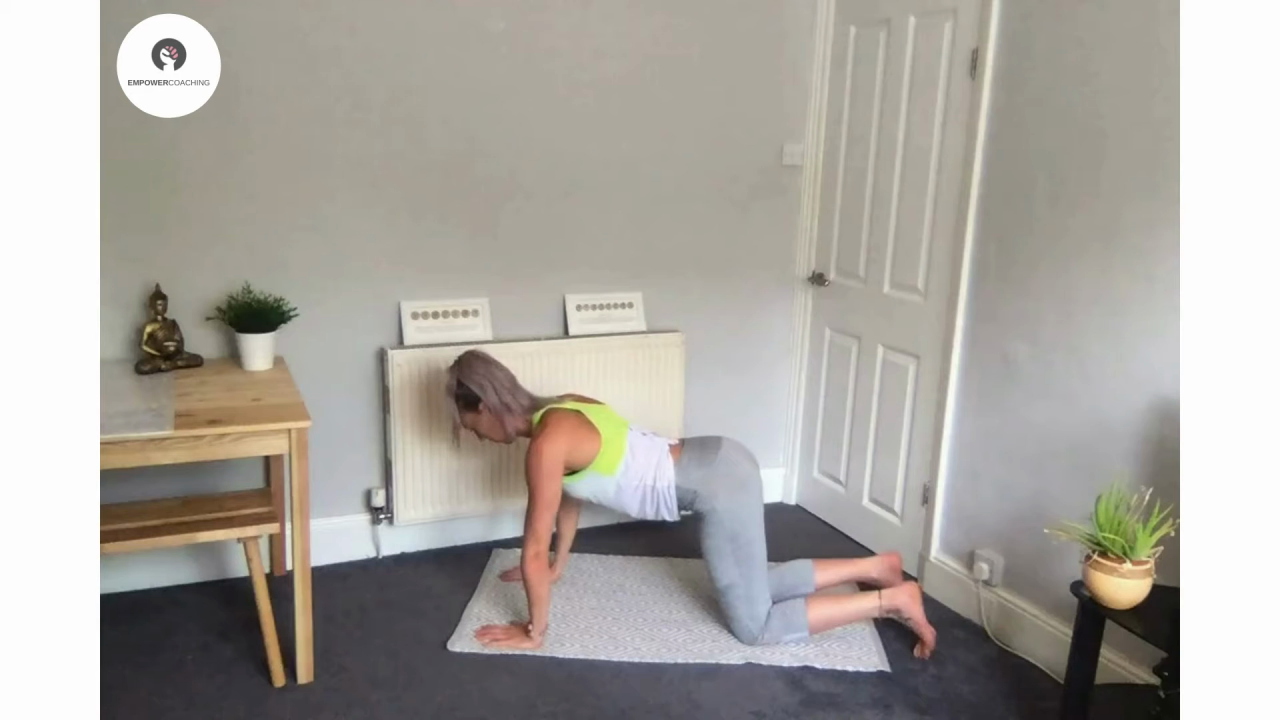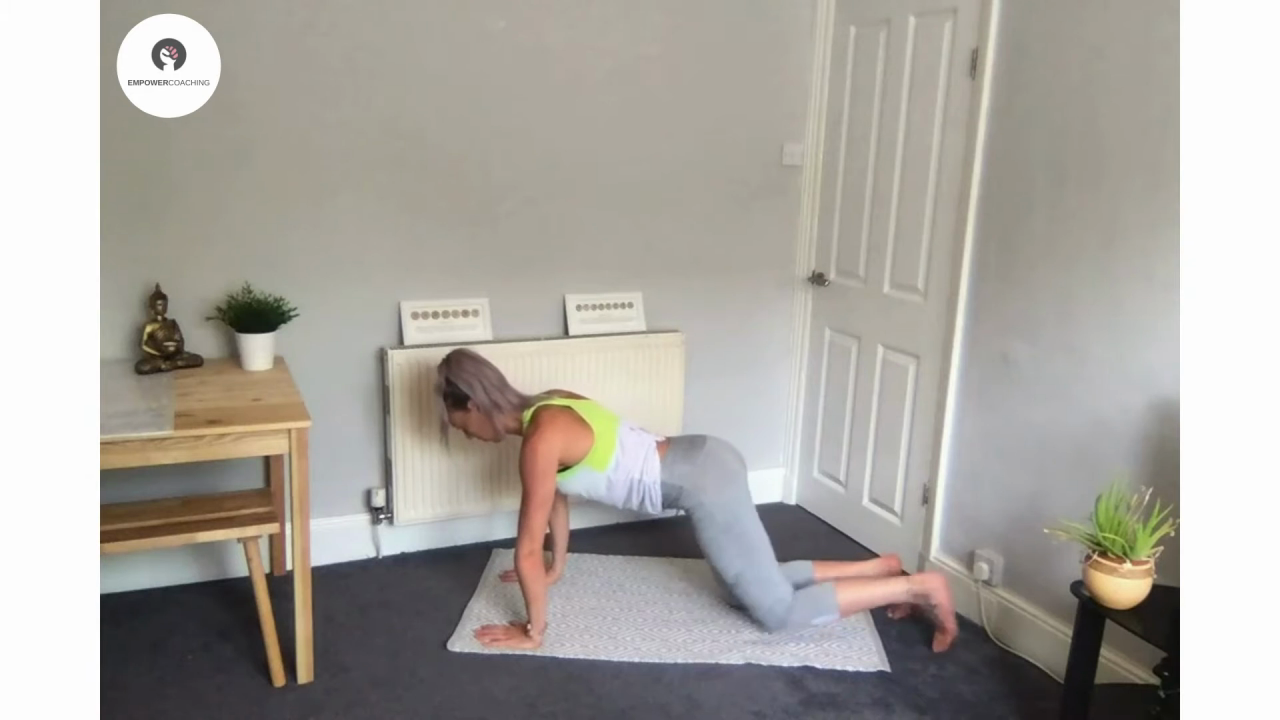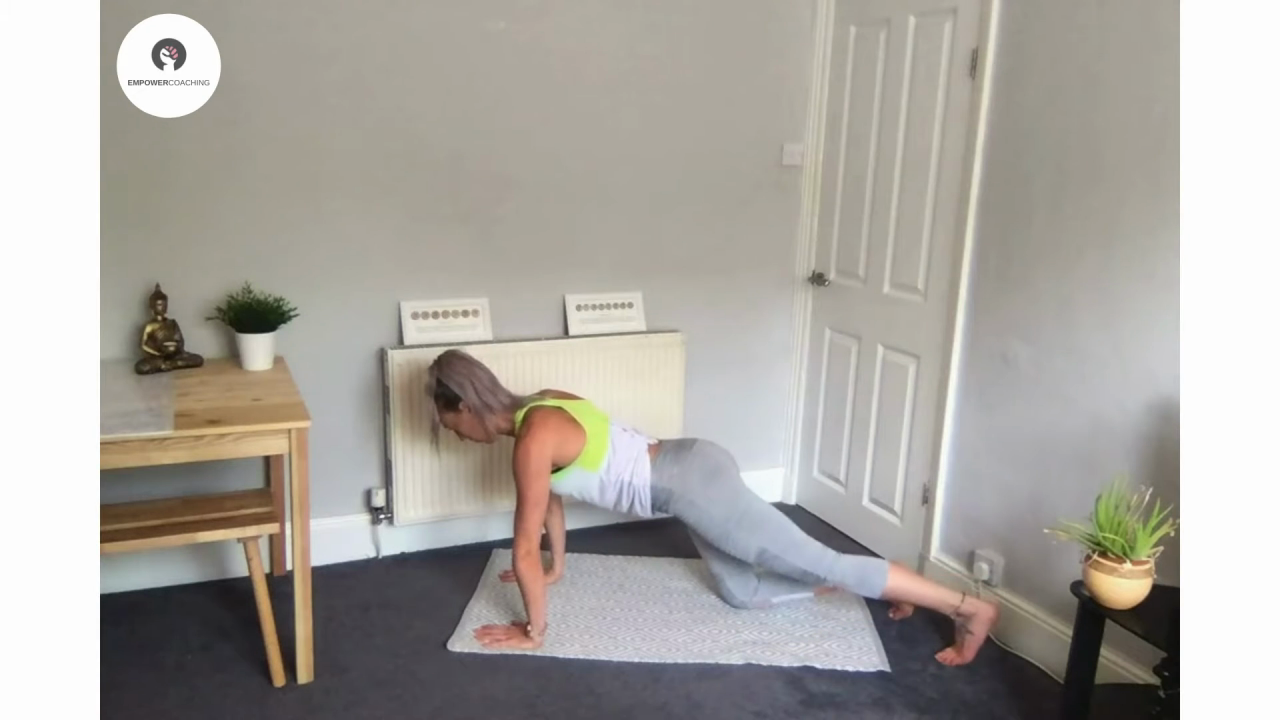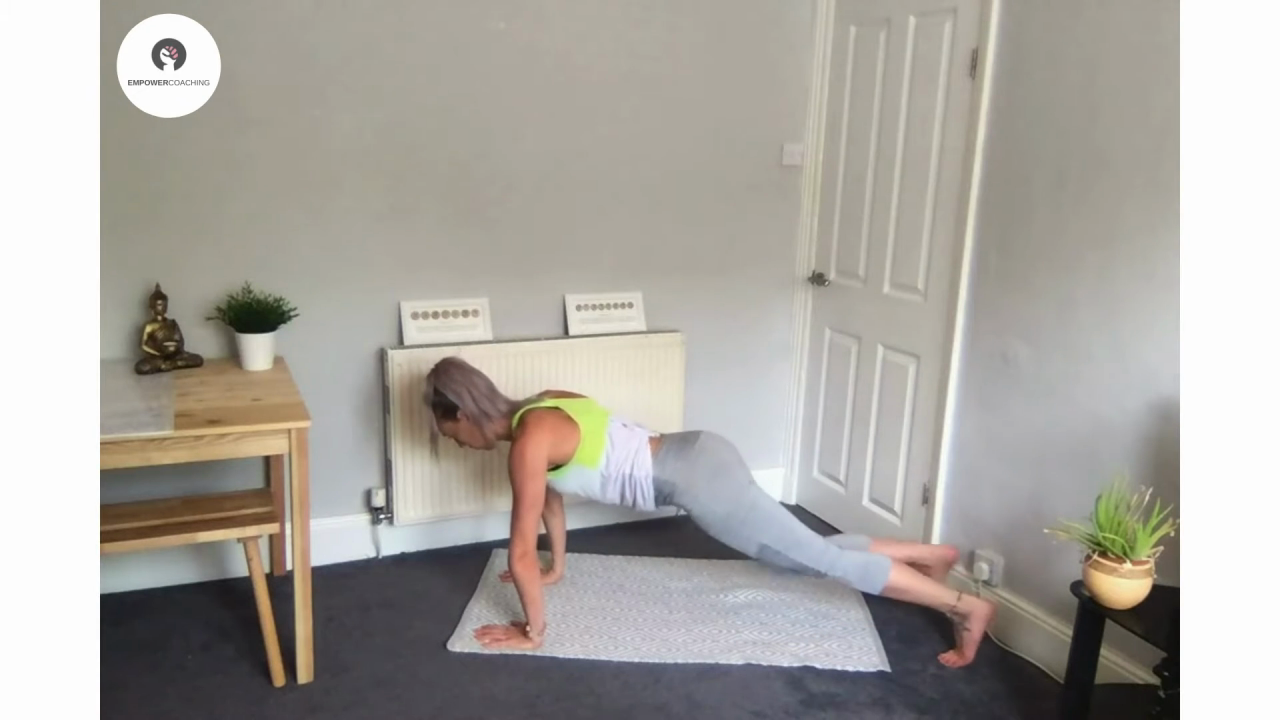
dt=0.7s
person 1, frame 1
left shoulder: (546, 443)
right shoulder: (560, 409)
left elbow: (534, 550)
right elbow: (571, 493)
left wrist: (533, 631)
right wrist: (556, 567)
left hip: (719, 486)
right hip: (719, 462)
left knee: (754, 627)
right knee: (751, 588)
left ankle: (893, 601)
right ankle: (873, 567)
person 1, frame 2
left shoulder: (539, 440)
right shoulder: (549, 406)
left elbow: (527, 548)
right elbow: (558, 492)
left wrist: (533, 630)
right wrist: (556, 568)
left hip: (705, 480)
right hip: (703, 462)
left knee: (780, 613)
right knee: (747, 589)
left ankle: (924, 587)
right ankle: (874, 569)
person 1, frame 3
left shoulder: (532, 440)
right shoulder: (543, 404)
left elbow: (524, 548)
right elbow: (553, 495)
left wrist: (534, 630)
right wrist: (556, 568)
left hip: (692, 485)
right hip: (693, 466)
left knee: (819, 562)
right knee: (743, 593)
left ankle: (969, 609)
right ankle: (874, 585)
person 1, frame 4
left shoulder: (526, 443)
right shoulder: (542, 408)
left elbow: (520, 551)
right elbow: (553, 491)
left wrist: (532, 631)
right wrist: (556, 569)
left hip: (699, 481)
right hip: (702, 454)
left knee: (820, 559)
right knee: (797, 555)
left ankle: (966, 607)
right ankle: (931, 556)
